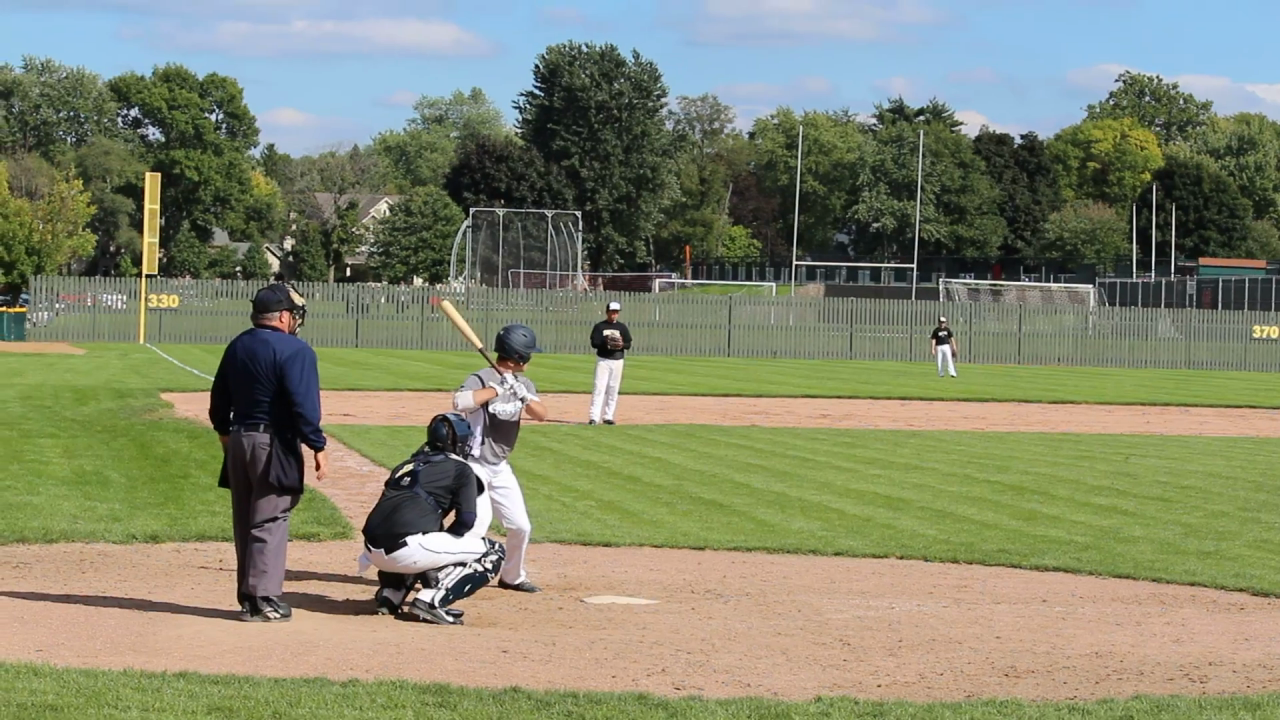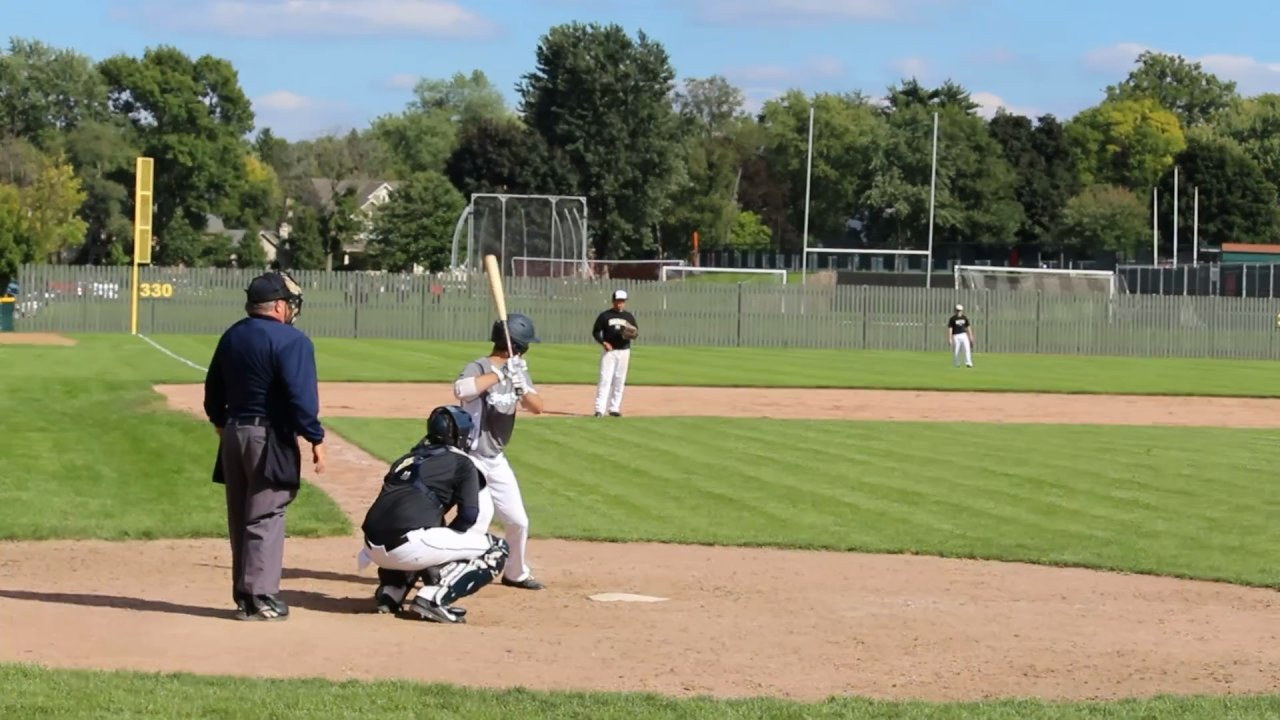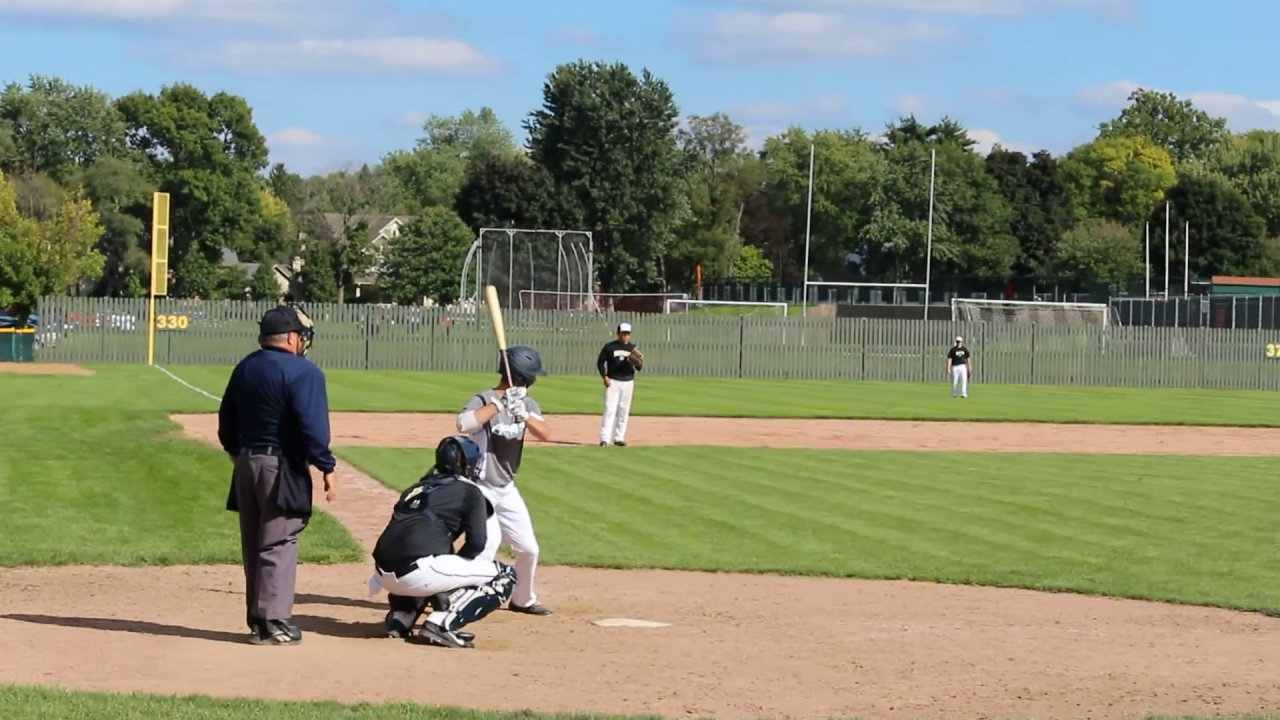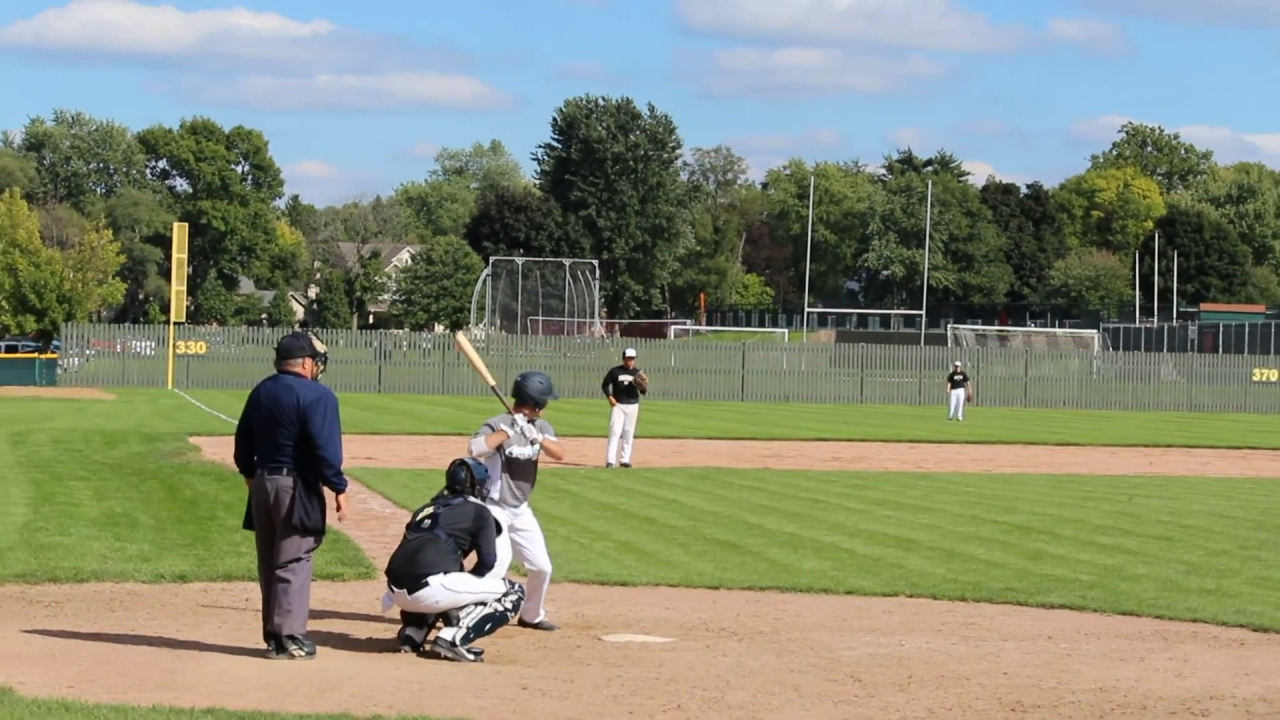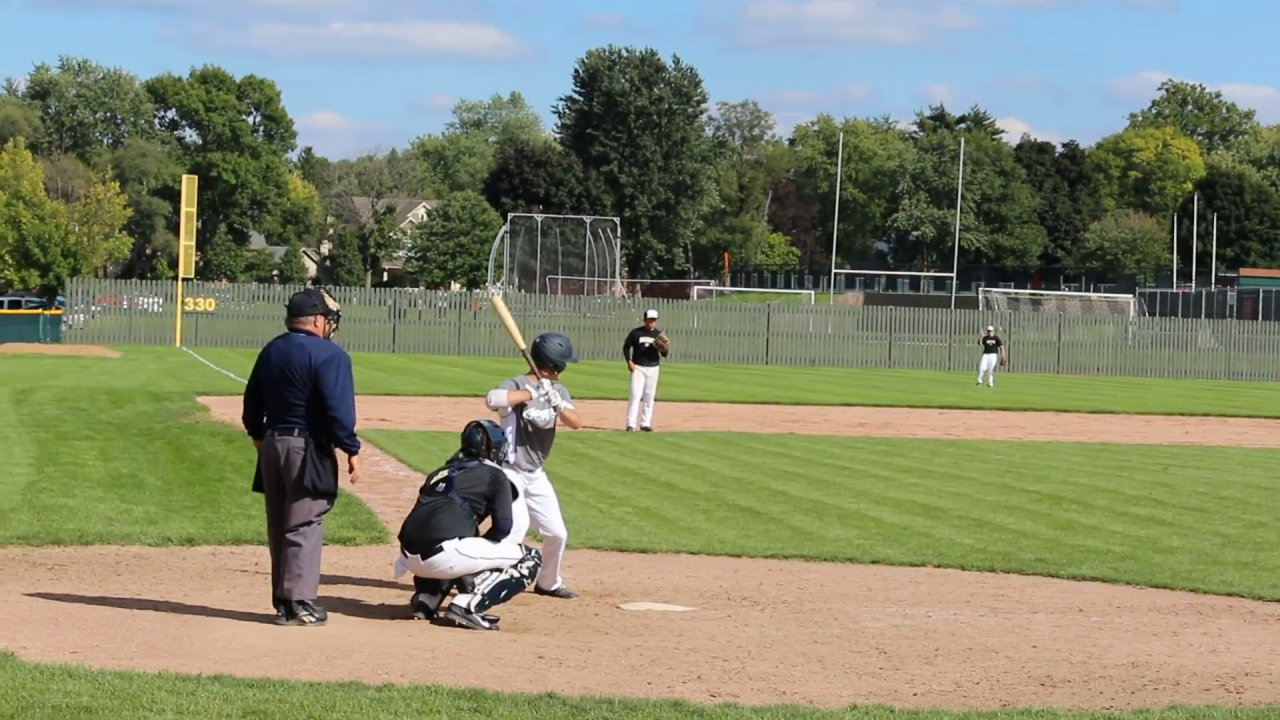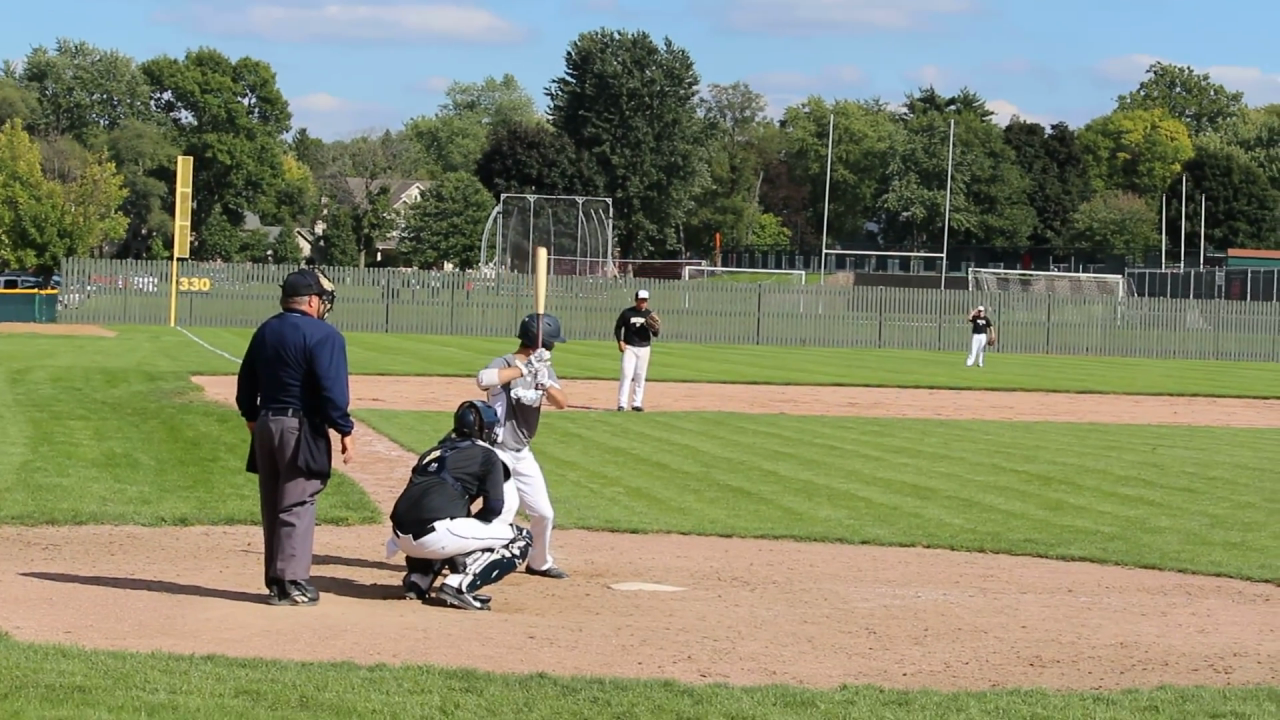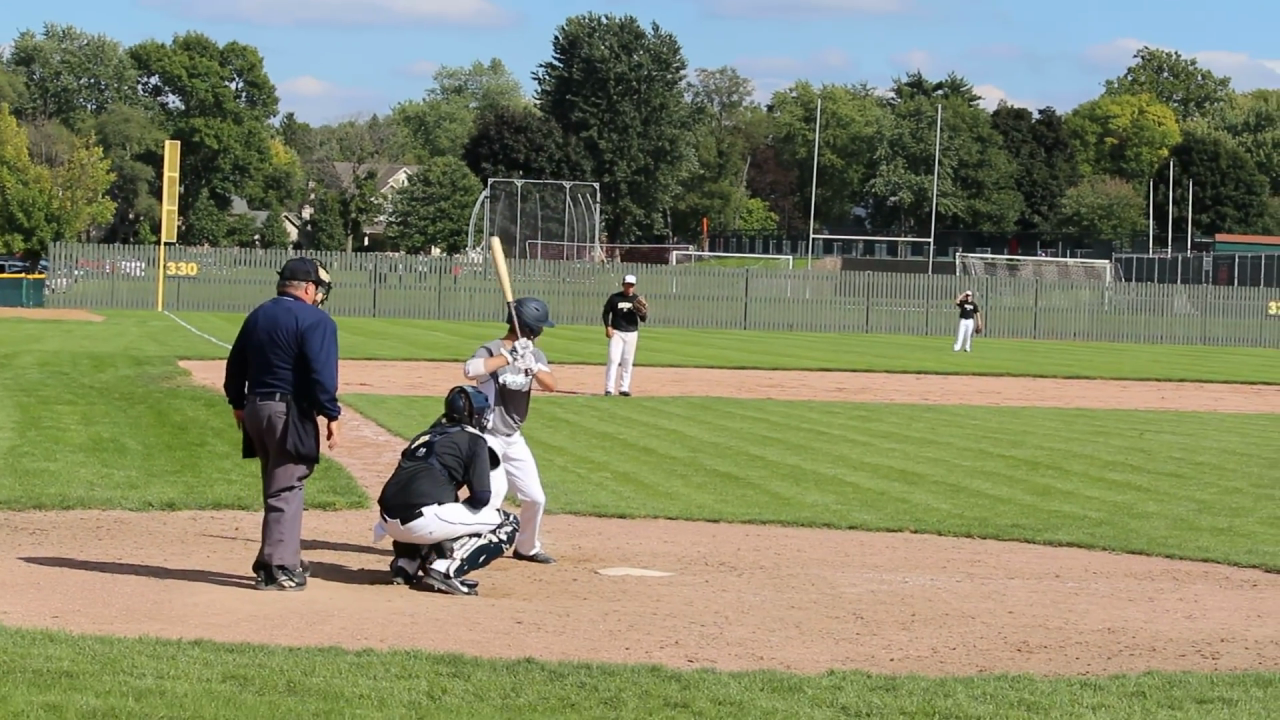
dt=0.3s
person 1, frame 1
left shoulder: (236, 346)
right shoulder: (295, 350)
left elbow: (219, 396)
right elbow: (304, 404)
left wrist: (225, 432)
right wrist: (317, 446)
left hip: (239, 442)
right hip: (274, 445)
left knee: (245, 521)
right knee: (270, 522)
left ankle: (248, 596)
right ankle: (263, 599)
person 1, frame 2
left shoulder: (231, 337)
right shoulder: (291, 340)
left elbow: (213, 389)
right elbow: (301, 395)
left wrist: (221, 423)
right wrist: (315, 439)
left hip: (234, 435)
right hip: (270, 438)
left knee: (241, 517)
right knee: (266, 517)
left ankle: (244, 595)
right ankle: (259, 598)
person 1, frame 3
left shoulder: (244, 368)
right shoulder: (303, 371)
left elbow: (227, 417)
right elbow: (312, 425)
left wrist: (236, 452)
right wrist: (326, 467)
left hip: (247, 464)
right hip: (282, 466)
left knee: (254, 544)
right knee: (279, 544)
left ankle: (258, 619)
right ankle: (273, 622)
person 1, frame 4
left shoulder: (260, 392)
right shoulder: (317, 395)
left elbow: (243, 440)
right elbow: (326, 447)
left wrist: (250, 474)
right wrist: (338, 488)
left hip: (263, 484)
right hip: (297, 487)
left knee: (270, 563)
right knee: (293, 562)
left ankle: (274, 634)
right ankle: (288, 638)
person 1, frame 5
left shoulder: (270, 351)
right shoulder: (329, 354)
left elbow: (252, 399)
right elbow: (338, 408)
left wrist: (258, 435)
right wrist: (351, 449)
left hip: (272, 446)
right hip: (308, 449)
left knee: (280, 526)
right knee: (304, 526)
left ankle: (284, 599)
right ankle: (298, 603)
person 1, frame 6
left shoulder: (265, 331)
right shoulder: (324, 335)
left elbow: (246, 380)
right elbow: (332, 389)
left wrist: (251, 416)
right wrist: (344, 430)
left hip: (266, 426)
right hip: (302, 429)
left knee: (273, 507)
right knee: (297, 506)
left ankle: (276, 579)
right ankle: (289, 583)
person 1, frame 7
left shoulder: (257, 315)
right shoulder: (316, 320)
left elbow: (236, 364)
right elbow: (322, 373)
left wrist: (238, 403)
right wrist: (331, 415)
left hip: (256, 410)
right hip: (291, 414)
left knee: (278, 488)
right knee: (286, 491)
left ankle: (284, 559)
right ankle: (276, 568)
person 2, frame 1
left shoulder: (523, 383)
right shoulder: (481, 378)
left elbow: (542, 415)
right elbow: (459, 403)
left wrist: (525, 398)
right wrist: (498, 387)
left hip: (500, 467)
right hip: (473, 465)
left knee: (520, 525)
right knee: (477, 524)
left ankle: (512, 577)
person 2, frame 2
left shoulder: (518, 372)
right shoulder: (479, 367)
left elbow: (537, 408)
right elbow: (461, 390)
left wrist: (524, 389)
right wrist: (500, 373)
left hip: (497, 460)
right hip: (470, 459)
left knee: (518, 521)
left ankle: (516, 573)
person 2, frame 3
left shoulder: (527, 403)
right shoulder: (484, 399)
left elbow: (544, 434)
right elbow: (463, 424)
left wrist: (522, 414)
right wrist: (500, 403)
left hip: (507, 489)
right hip: (480, 489)
left knee: (528, 548)
left ankle: (522, 599)
person 2, frame 4
left shoulder: (540, 426)
right shoulder: (496, 424)
left elbow: (559, 454)
right elbow: (474, 449)
left wrist: (537, 438)
right wrist: (508, 430)
left hip: (521, 510)
right hip: (494, 508)
left knee: (542, 567)
left ankle: (531, 615)
person 2, frame 5
left shoulder: (558, 390)
right shoulder: (516, 385)
left elbow: (576, 423)
right elbow: (492, 400)
left wrist: (559, 405)
right wrist: (533, 391)
left hip: (536, 474)
right hip: (509, 472)
left knee: (557, 532)
right knee: (514, 529)
left ankle: (548, 582)
person 2, frame 6
left shoulder: (544, 367)
right shoulder: (504, 363)
left elbow: (561, 403)
right elbow: (483, 380)
left wrist: (545, 383)
right wrist: (525, 368)
left hip: (523, 453)
right hip: (497, 451)
left knee: (543, 512)
left ankle: (539, 562)
person 2, frame 7
left shoulder: (534, 353)
right shoulder: (492, 349)
left elbow: (551, 385)
right elbow: (470, 370)
left wrist: (532, 367)
right wrist: (509, 356)
left hip: (514, 438)
right hip: (487, 437)
left knee: (535, 497)
right knee: (494, 494)
left ankle: (527, 548)
person 3, frame 1
left shoulder: (407, 465)
right shoulder: (460, 469)
right elbow: (466, 519)
right wrist: (444, 542)
left hip: (375, 550)
right hip: (405, 548)
right knee: (493, 553)
left ankle: (390, 594)
right ankle: (431, 601)
person 3, frame 2
left shoulder: (407, 459)
right shoulder: (462, 463)
right elbow: (469, 515)
right wrist: (447, 536)
left hip: (375, 546)
right hip: (406, 543)
right knee: (496, 549)
left ankle: (390, 592)
right ankle: (433, 599)
person 3, frame 3
left shoulder: (416, 488)
right shoulder: (470, 491)
right elbow: (477, 542)
right wrist: (456, 563)
left hip: (385, 572)
right hip: (416, 571)
right knee: (504, 576)
left ankle: (400, 617)
right ankle: (442, 623)
person 3, frame 4
left shoulder: (428, 508)
right shoulder: (479, 511)
right elbow: (488, 560)
right wrist: (468, 582)
left hip: (398, 590)
right hip: (427, 588)
right knee: (512, 593)
left ankle: (412, 633)
right ankle: (452, 640)
person 3, frame 5
left shoulder: (442, 472)
right shoulder: (494, 475)
right elbow: (503, 526)
right wrist: (481, 545)
left hip: (411, 555)
right hip: (441, 554)
right knee: (529, 559)
left ankle: (425, 599)
right ankle: (467, 606)
person 3, frame 6
left shoulder: (436, 451)
right shoulder: (487, 455)
right elbow: (494, 506)
right wrist: (471, 524)
left hip: (403, 535)
right hip: (433, 534)
right knee: (520, 539)
left ankle: (417, 580)
right ankle: (459, 586)
person 3, frame 7
left shoulder: (426, 435)
right shoulder: (473, 440)
right elbow: (481, 497)
right wrist: (465, 506)
left hip: (390, 520)
right hip: (420, 519)
right knee: (508, 524)
left ankle: (405, 564)
right ankle: (446, 571)
